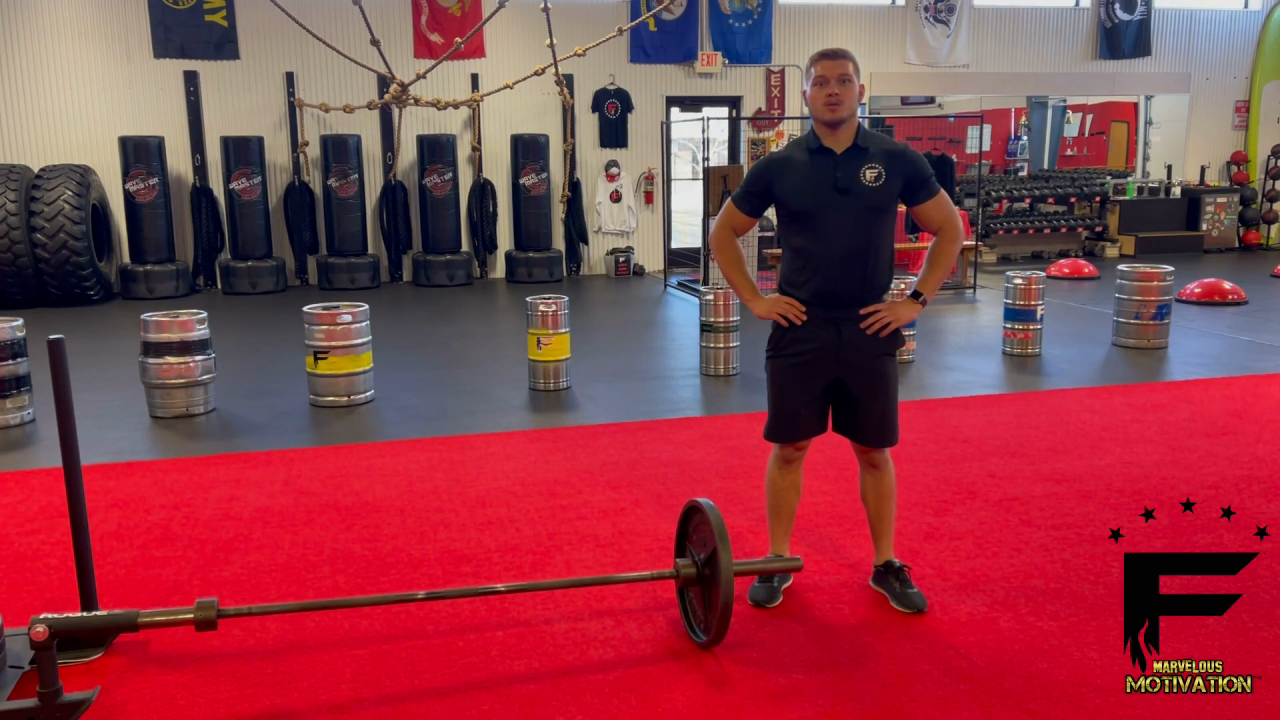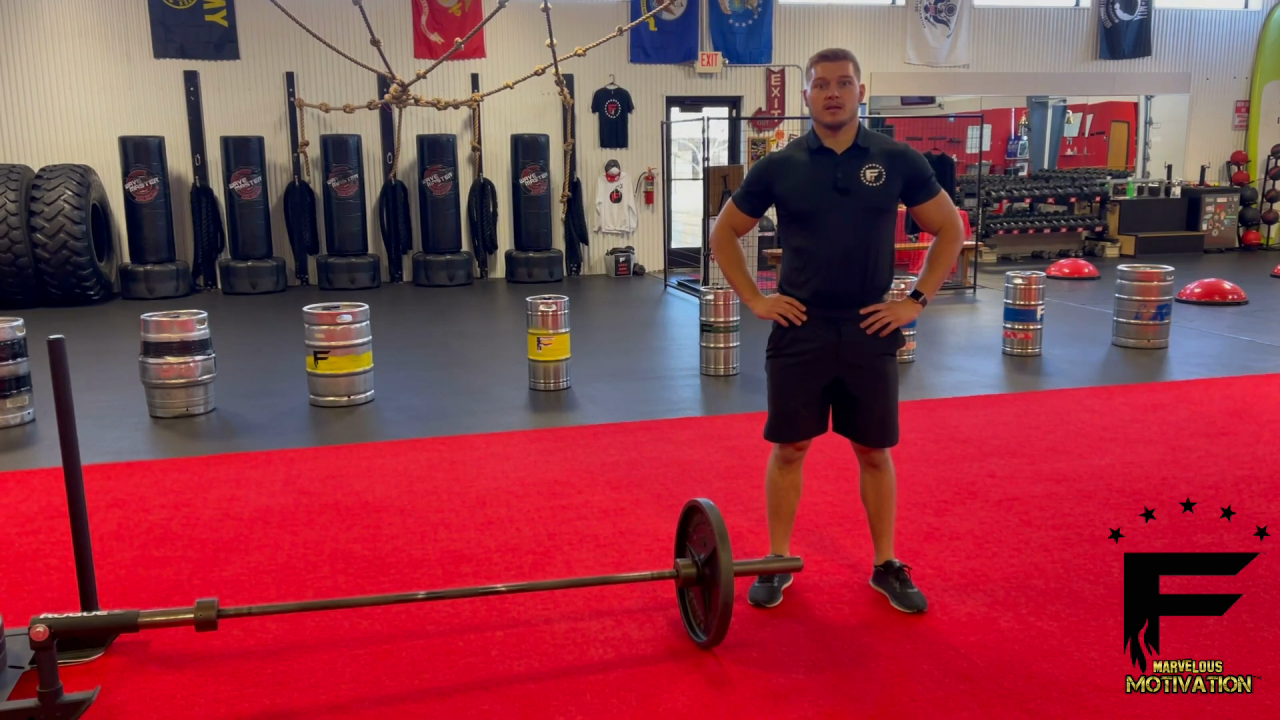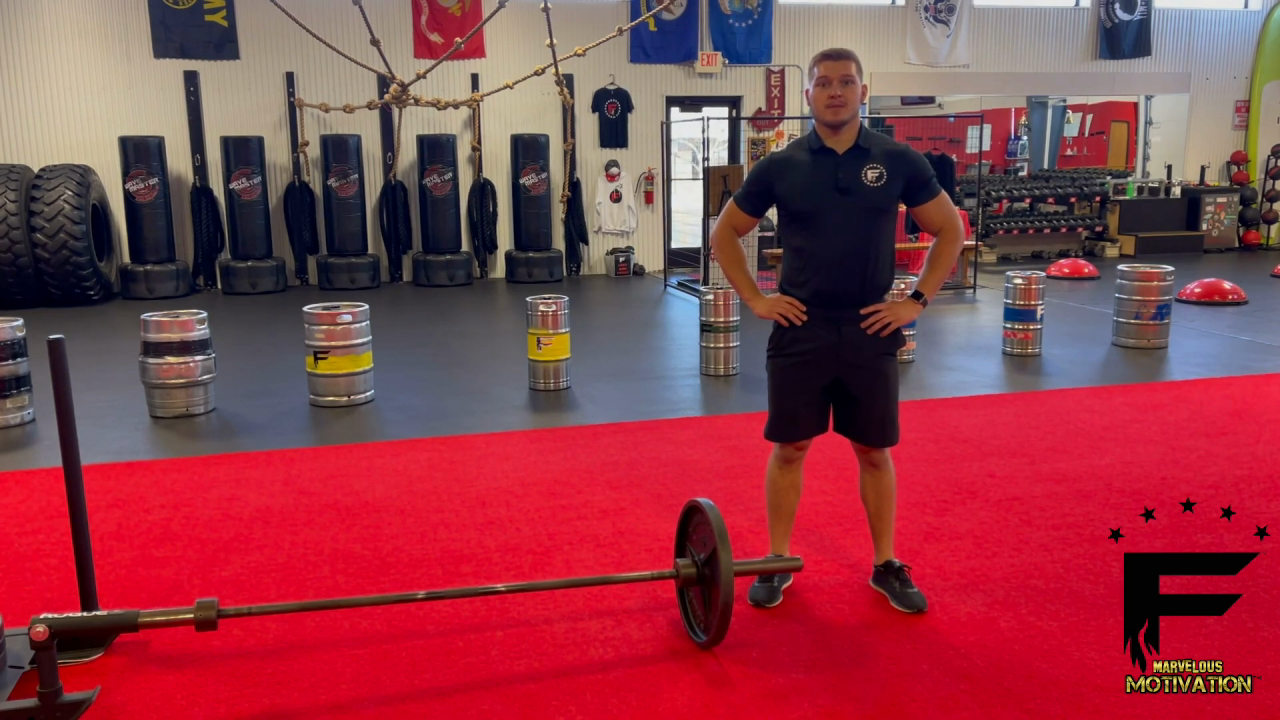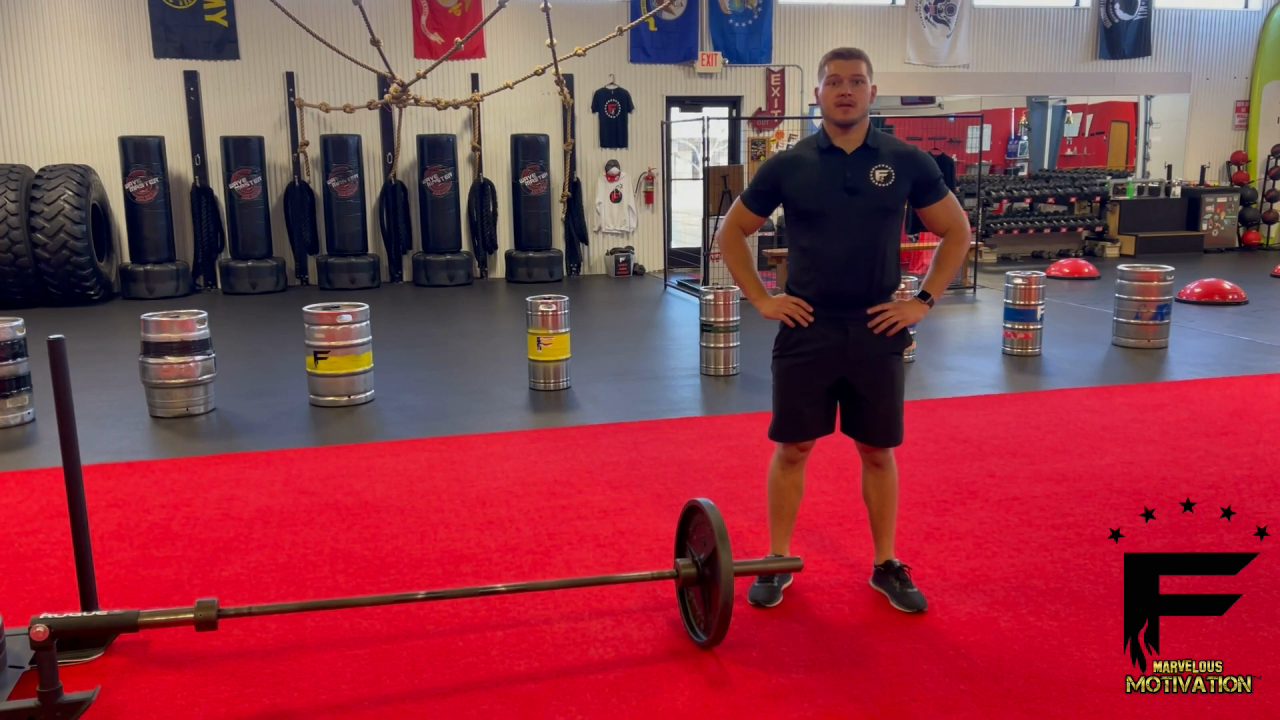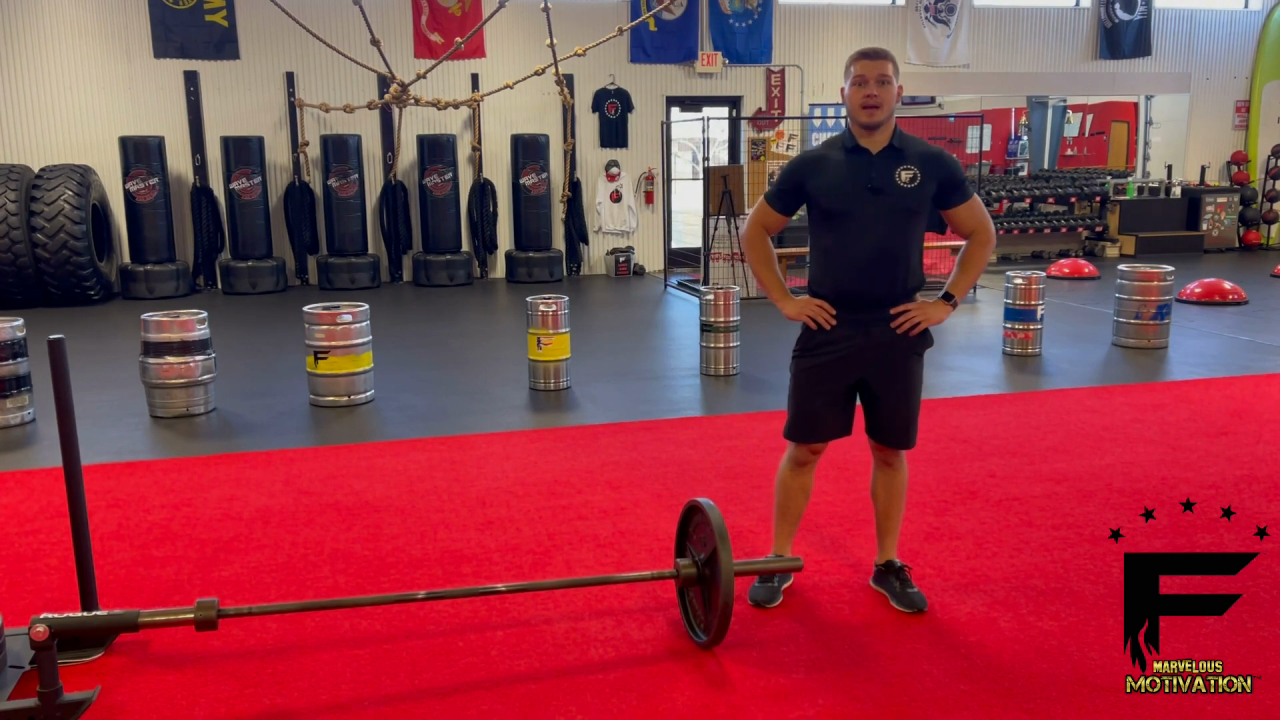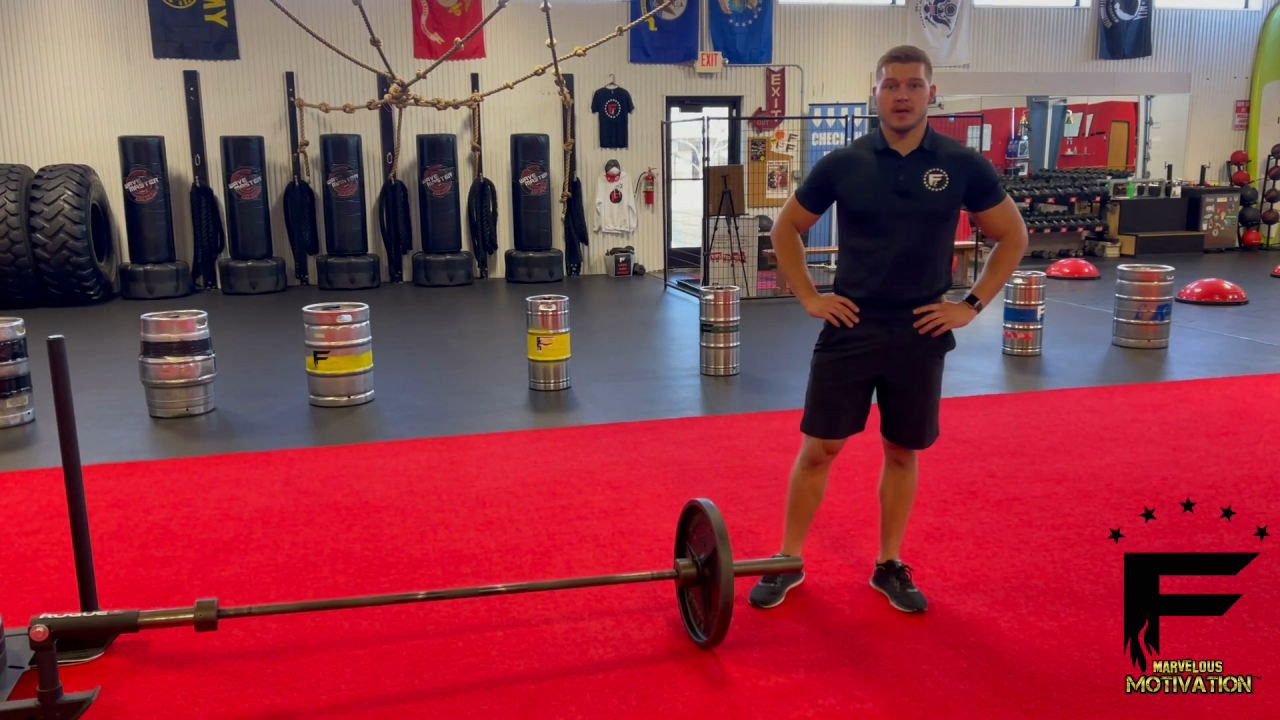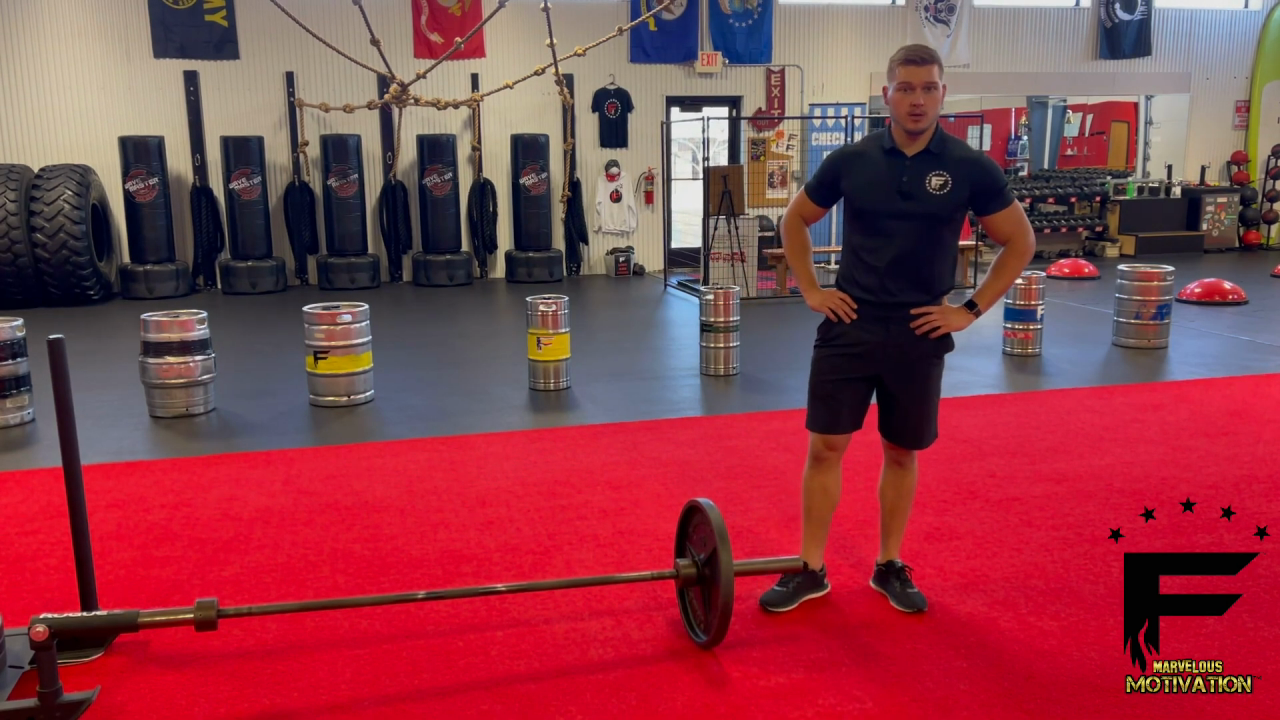
dt=0.4s
person 1, frame 1
left shoulder: (898, 160)
right shoulder: (778, 166)
left elbow: (950, 230)
right elbow: (723, 234)
left wrist: (917, 300)
right wrist: (753, 299)
left hip: (870, 331)
right hip: (799, 331)
left knee: (875, 452)
right knee: (789, 448)
left ankle: (886, 565)
right ankle: (777, 563)
person 1, frame 2
left shoulder: (898, 160)
right shoulder: (778, 166)
left elbow: (950, 230)
right elbow: (723, 233)
left wrist: (917, 299)
right wrist: (753, 299)
left hip: (869, 331)
right hip: (799, 331)
left knee: (875, 450)
right knee: (788, 447)
left ankle: (887, 565)
right ankle: (778, 562)
person 1, frame 3
left shoulder: (899, 161)
right shoulder: (780, 166)
left elbow: (950, 231)
right elbow: (725, 233)
left wrist: (918, 300)
right wrist: (754, 299)
left hip: (870, 331)
right hip: (800, 331)
left knee: (875, 451)
right knee: (789, 448)
left ankle: (886, 565)
right ankle: (777, 562)
person 1, frame 4
left shoulder: (907, 161)
right shoulder: (788, 165)
left elbow: (957, 232)
right elbow: (732, 232)
left wrist: (924, 300)
right wrist: (761, 298)
left hip: (876, 331)
right hip: (806, 331)
left knee: (878, 451)
right knee: (792, 447)
left ankle: (887, 565)
right ankle: (778, 561)
person 1, frame 5
left shoulder: (931, 163)
right shoulder: (812, 165)
left elbow: (981, 234)
right elbow: (756, 232)
left wrist: (946, 301)
right wrist: (783, 299)
left hip: (897, 334)
right hip: (828, 332)
left knee: (891, 452)
right knee: (804, 449)
left ankle: (888, 565)
right ankle: (779, 561)
person 1, frame 6
left shoulder: (963, 165)
right shoulder: (843, 163)
left elbow: (1013, 236)
right elbow: (785, 229)
left wrist: (972, 304)
right wrist: (809, 296)
left hip: (919, 334)
right hip: (849, 330)
left knee: (903, 452)
right knee: (818, 448)
left ankle: (889, 565)
right ankle: (788, 560)
person 1, frame 7
left shoulder: (970, 168)
right shoulder: (850, 160)
left elbow: (1020, 243)
right elbow: (795, 220)
left wrist: (971, 309)
right wrist: (810, 289)
left hip: (918, 334)
right hip: (848, 327)
left knee: (902, 452)
right knee: (825, 446)
left ankle: (889, 566)
right ankle: (811, 569)
